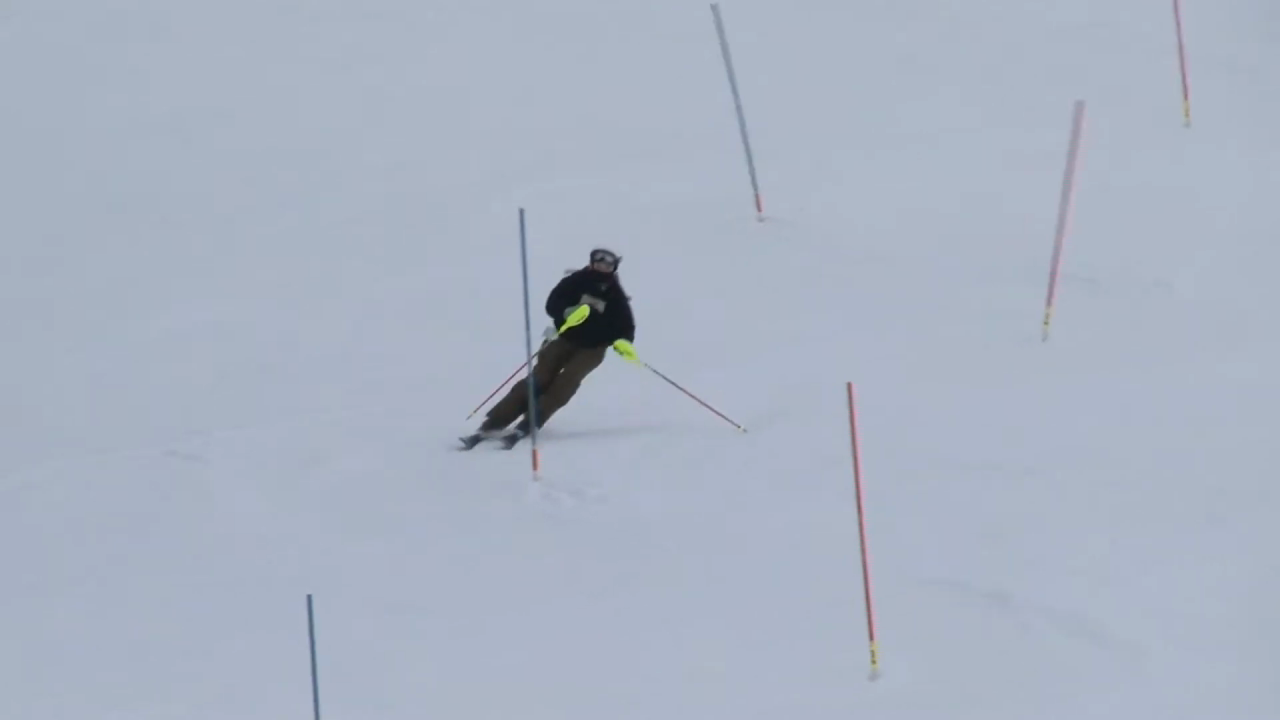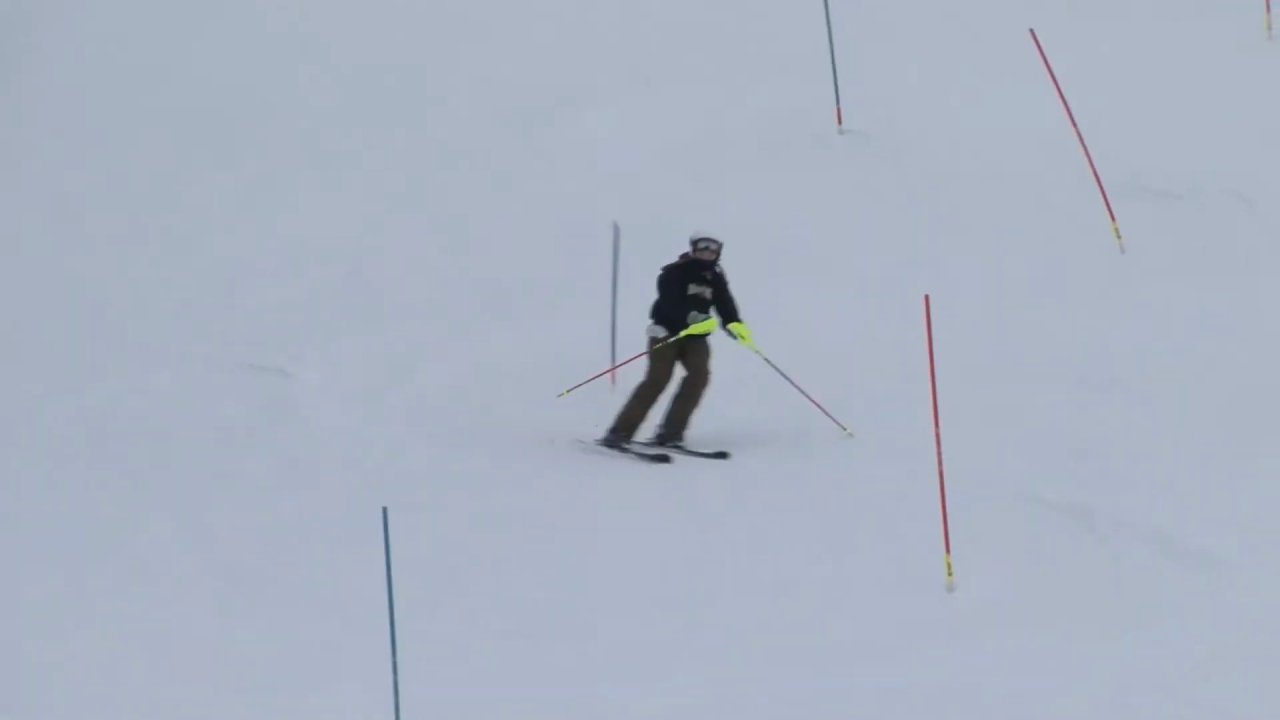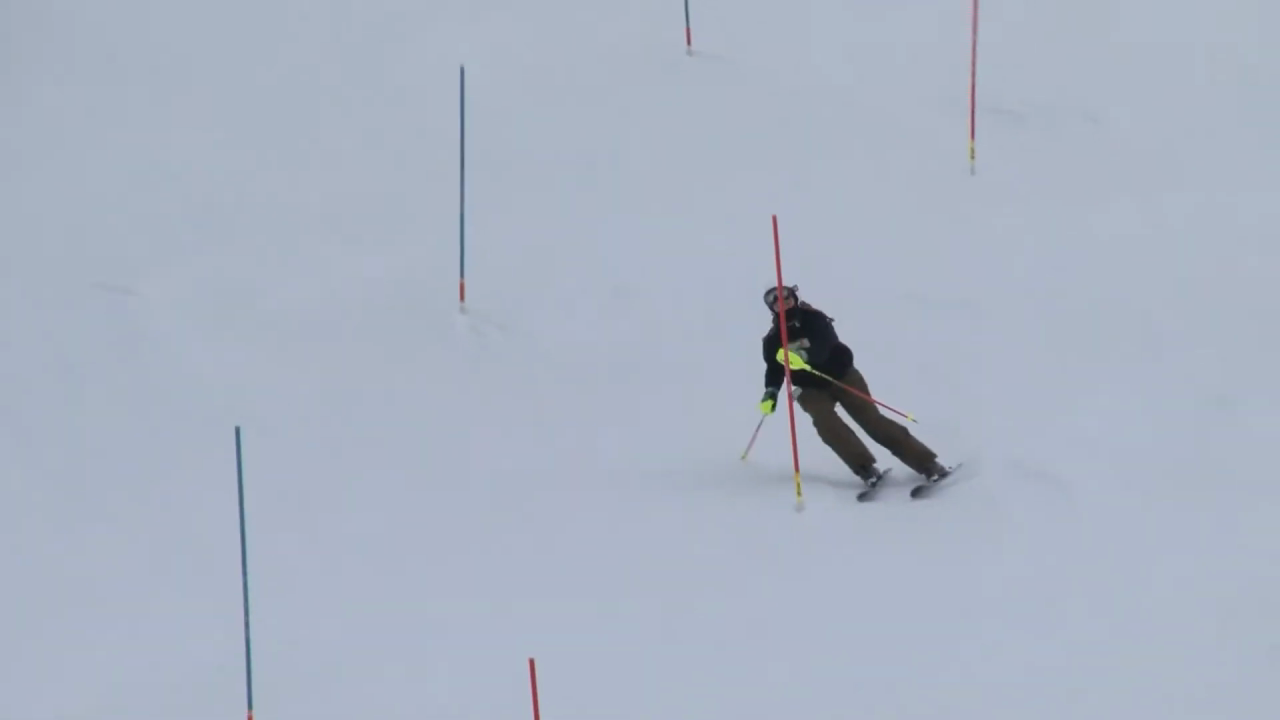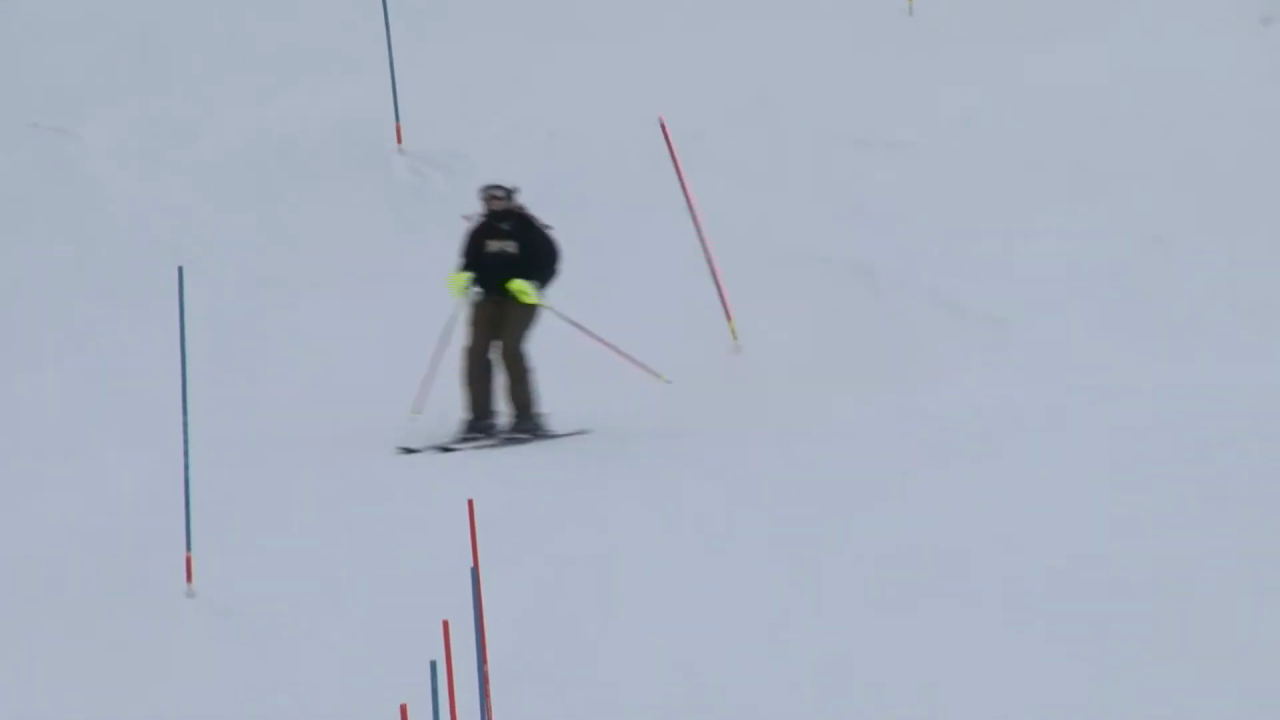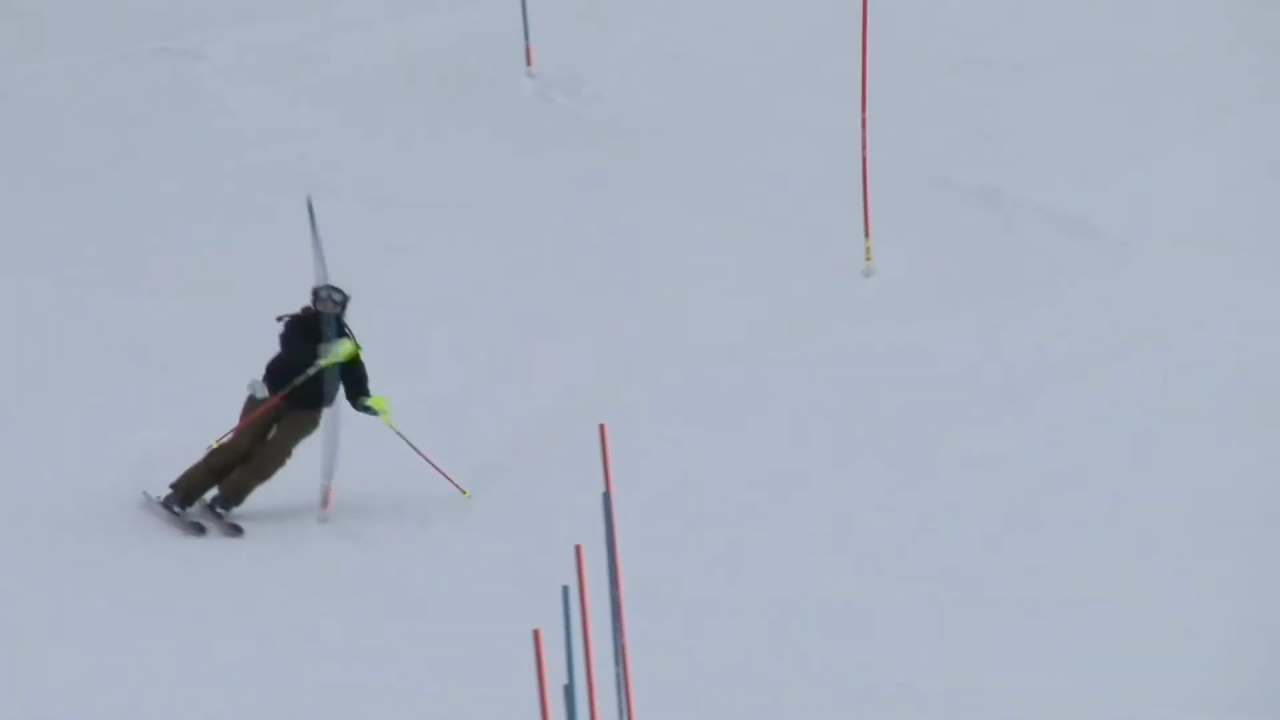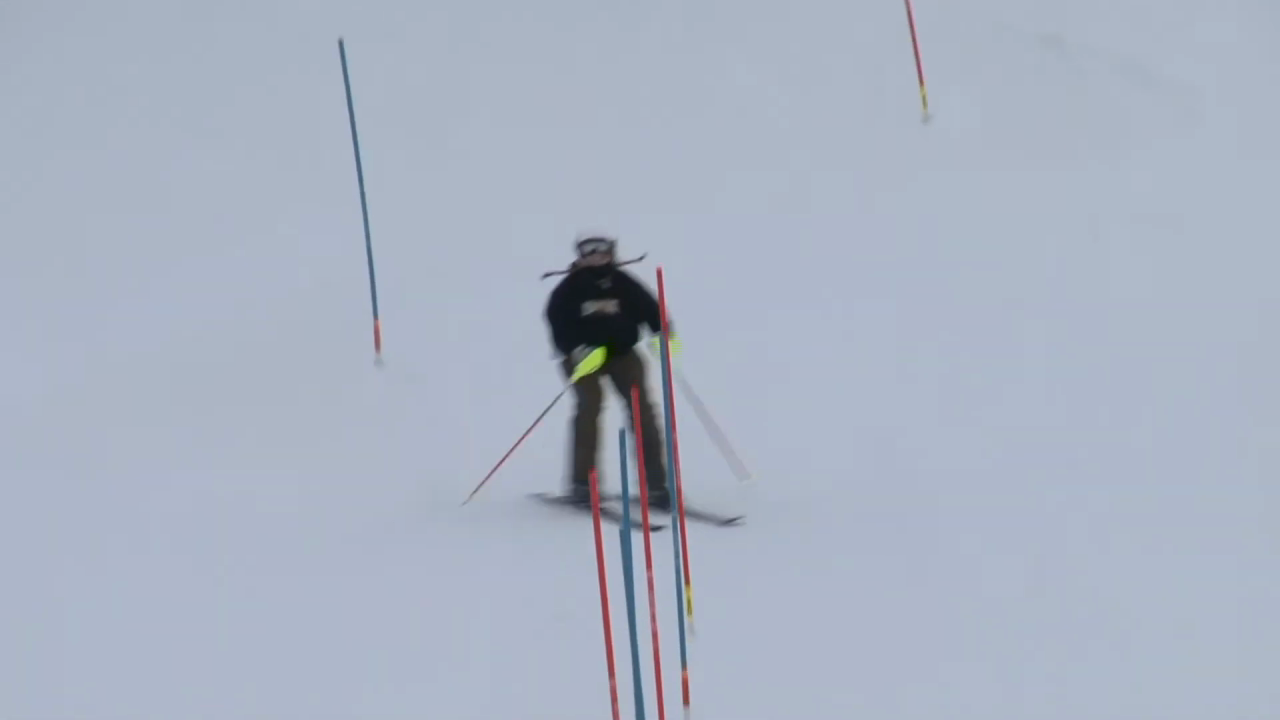
dt=0.7s
person 1, frame 1
left shoulder: (616, 296)
right shoulder: (574, 282)
left elbow: (624, 326)
right elbow: (552, 304)
left wrist: (624, 342)
right wrist: (568, 312)
left hip: (590, 348)
right hip: (564, 338)
left knee: (569, 378)
right knee: (539, 379)
left ankle: (528, 425)
right ankle: (493, 423)
person 1, frame 2
left shoulder: (716, 281)
right shoulder: (675, 273)
left elbow: (728, 311)
right elbow: (669, 299)
left wrist: (736, 327)
right wrist: (692, 317)
left hip: (696, 337)
right hip: (666, 332)
left knee: (699, 374)
right knee: (658, 378)
left ankle: (670, 432)
right ankle: (619, 433)
person 1, frame 3
left shoulder: (815, 321)
right shoulder: (774, 339)
left elbow: (824, 345)
right elbow: (774, 368)
left wrist: (803, 355)
right wrist: (770, 394)
left hip: (843, 376)
right hip: (811, 388)
left knee: (871, 419)
right knee: (823, 418)
left ankle: (928, 463)
right ankle: (867, 469)
person 1, frame 4
left shoulder: (529, 230)
right shoulder: (481, 232)
left elbow: (547, 260)
right elbow: (470, 265)
left wrist: (532, 284)
right wrist: (463, 278)
left hip: (522, 298)
right hip: (490, 297)
left knee: (509, 344)
right knee: (478, 348)
left ankle: (527, 418)
right ankle: (480, 421)
person 1, frame 5
left shoulder: (343, 343)
right shoulder: (298, 325)
left elbow: (355, 380)
right elbow: (294, 351)
left wrist: (366, 401)
right wrist: (328, 353)
left hip: (306, 408)
right hip: (273, 394)
left knee: (279, 447)
right knee: (242, 444)
left ankle: (226, 499)
right ankle: (182, 494)
person 1, frame 6
left shoulder: (624, 284)
right shoulder: (567, 290)
left elbow: (653, 312)
right elbow: (560, 330)
left wrist: (662, 335)
right wrist: (580, 350)
left hip: (621, 352)
right hip: (579, 355)
left knee: (640, 406)
right knee: (590, 404)
left ankle: (657, 485)
right ankle: (580, 484)
